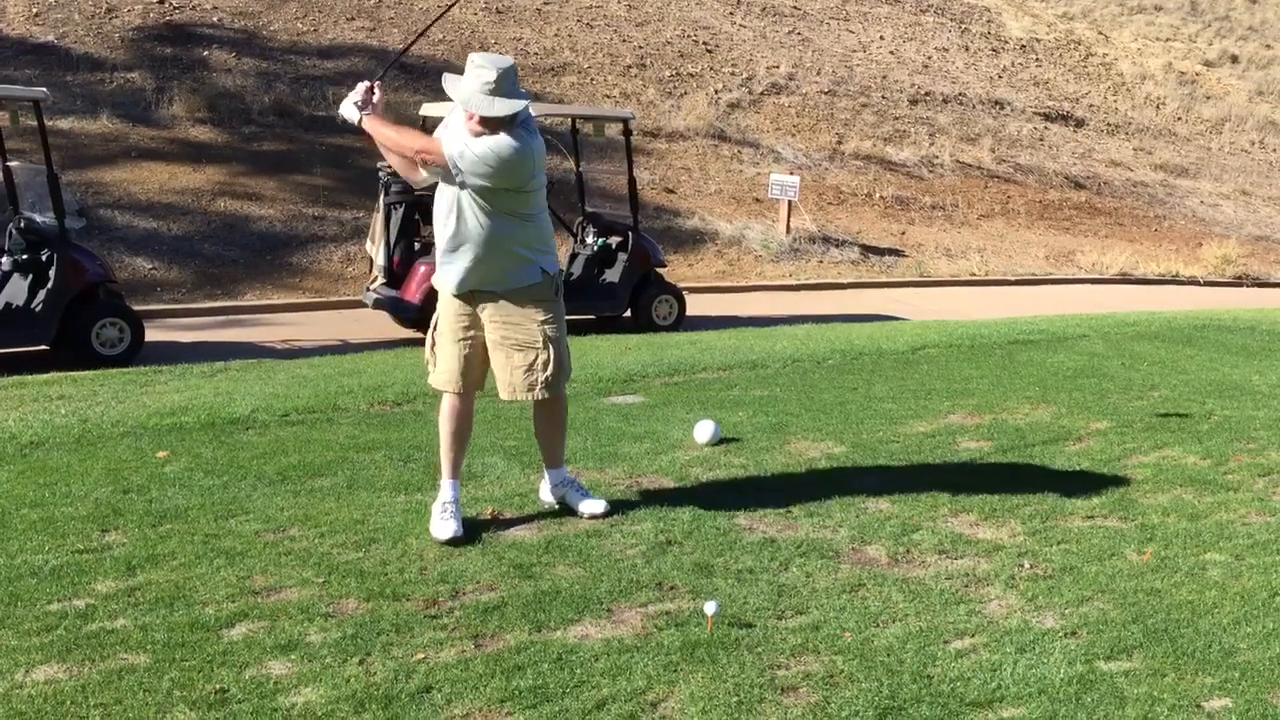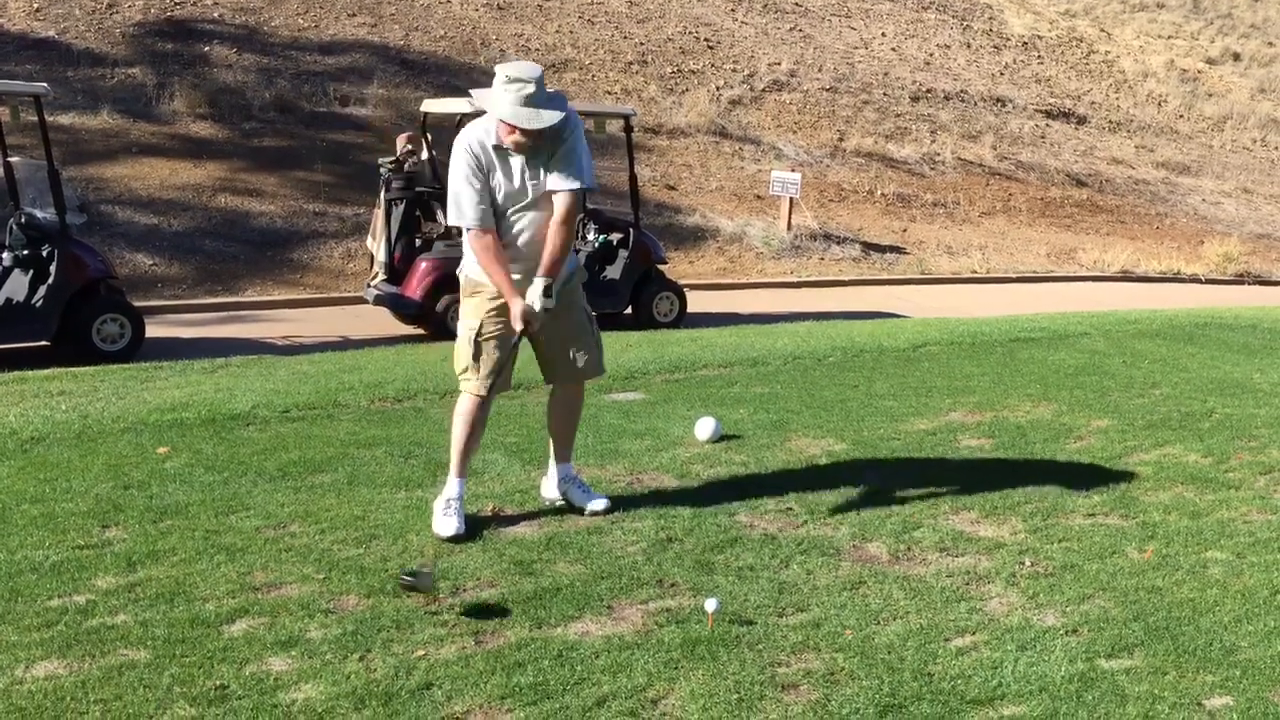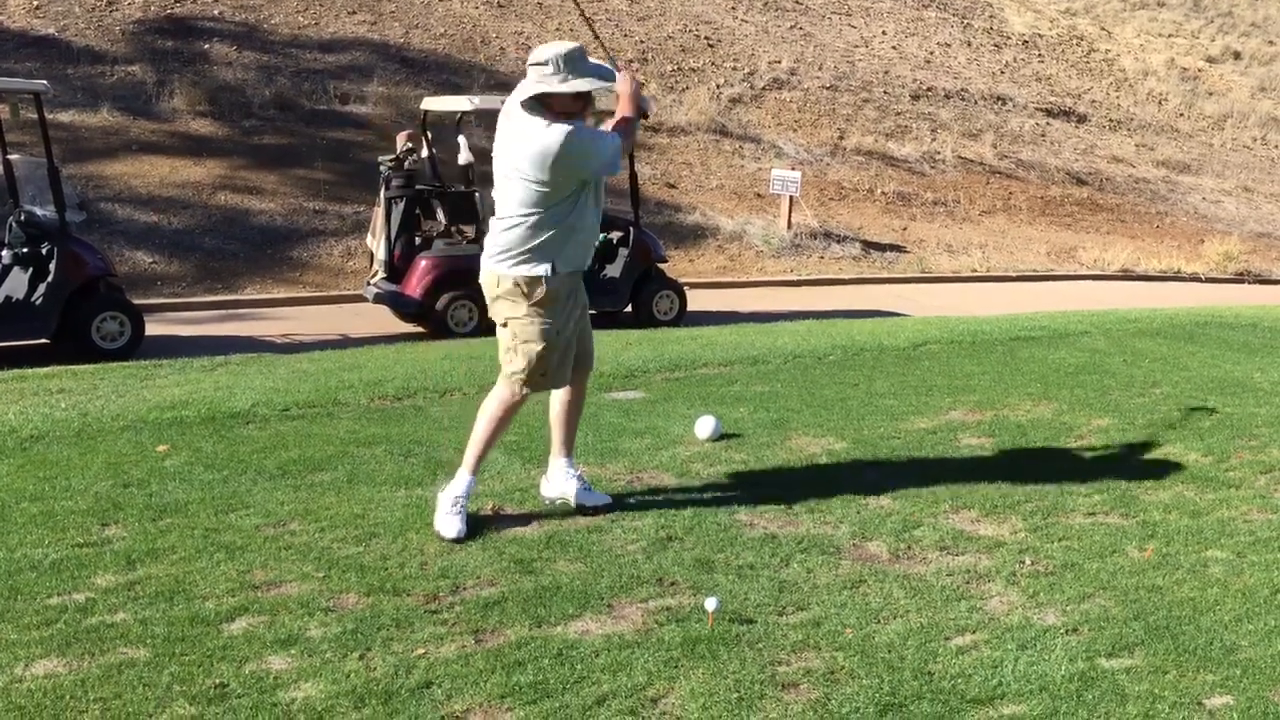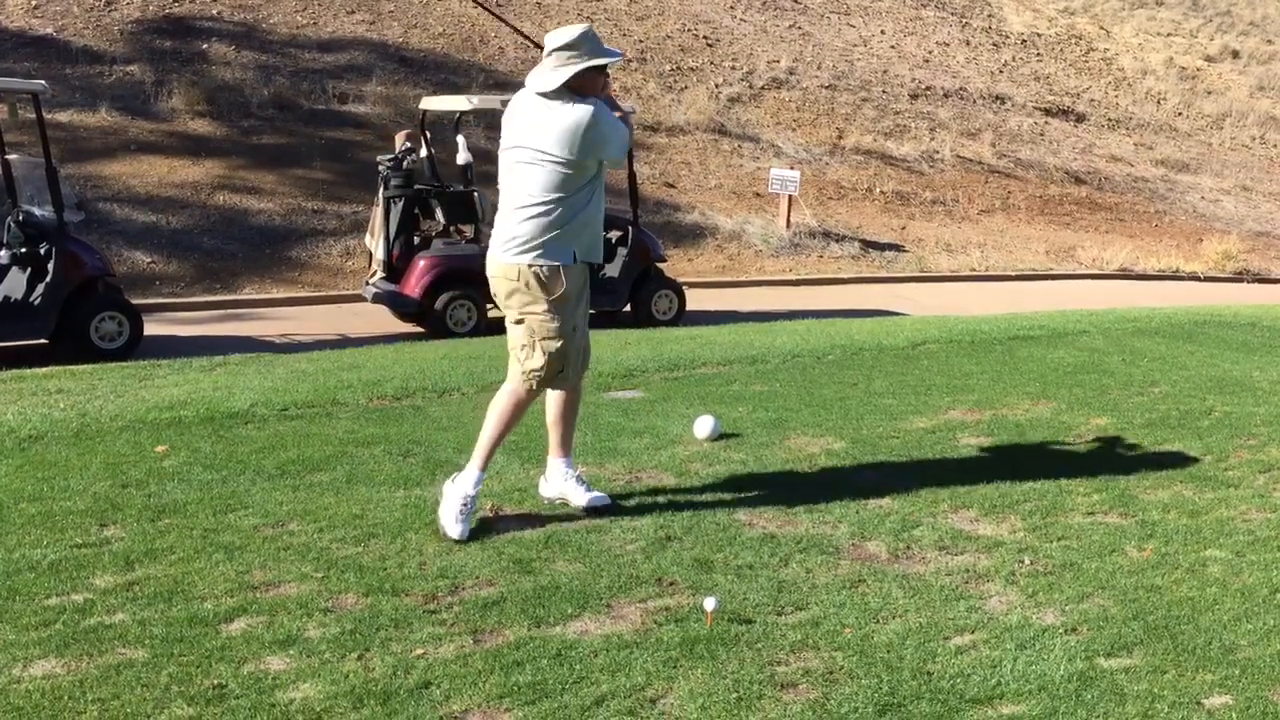
dt=0.3s
person 1, frame 1
left shoulder: (514, 148)
right shoulder: (459, 121)
left elbow: (421, 148)
right elbow: (418, 172)
left wrist: (364, 117)
right wrist: (373, 118)
left hip: (523, 287)
right hip: (461, 283)
left knee: (548, 388)
right knee: (457, 388)
left ankle: (556, 480)
right ankle: (448, 494)
person 1, frame 2
left shoulder: (565, 131)
right shoulder: (472, 145)
left elbow: (566, 209)
right elbow: (479, 232)
left wrist: (545, 279)
right wrist: (510, 294)
left hip: (557, 278)
right hip: (491, 282)
left knee: (573, 377)
right knee: (479, 386)
left ankle: (561, 476)
right ankle: (451, 492)
person 1, frame 3
left shoulder: (522, 108)
right shoulder: (563, 142)
right elbow: (616, 141)
right wrist: (629, 104)
left hip: (556, 270)
right hip: (528, 277)
left knee: (575, 369)
right knee: (518, 384)
left ankle: (560, 474)
right ankle: (459, 488)
person 1, frame 4
left shoulder: (523, 104)
right shoulder: (587, 119)
right elbow: (622, 136)
right wrist: (608, 99)
left hip: (549, 264)
right hip: (541, 268)
left knee: (569, 370)
right knee: (527, 379)
left ankle: (559, 472)
right ankle: (467, 482)
